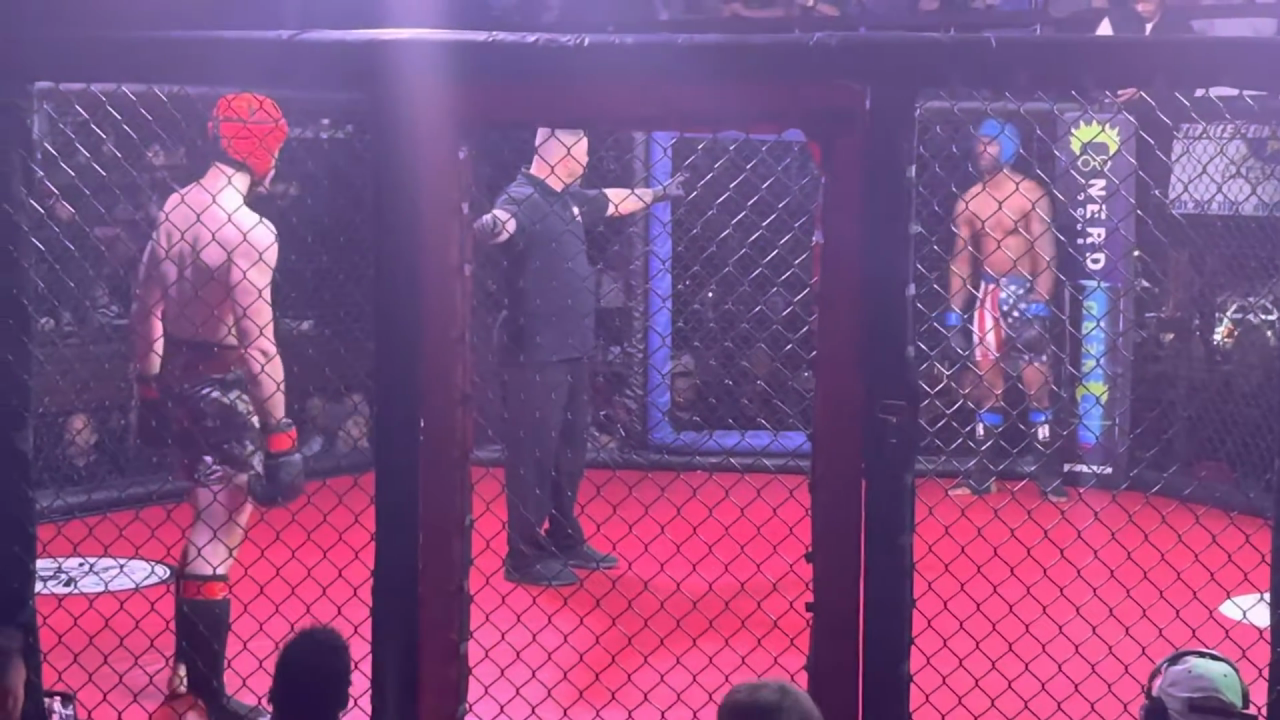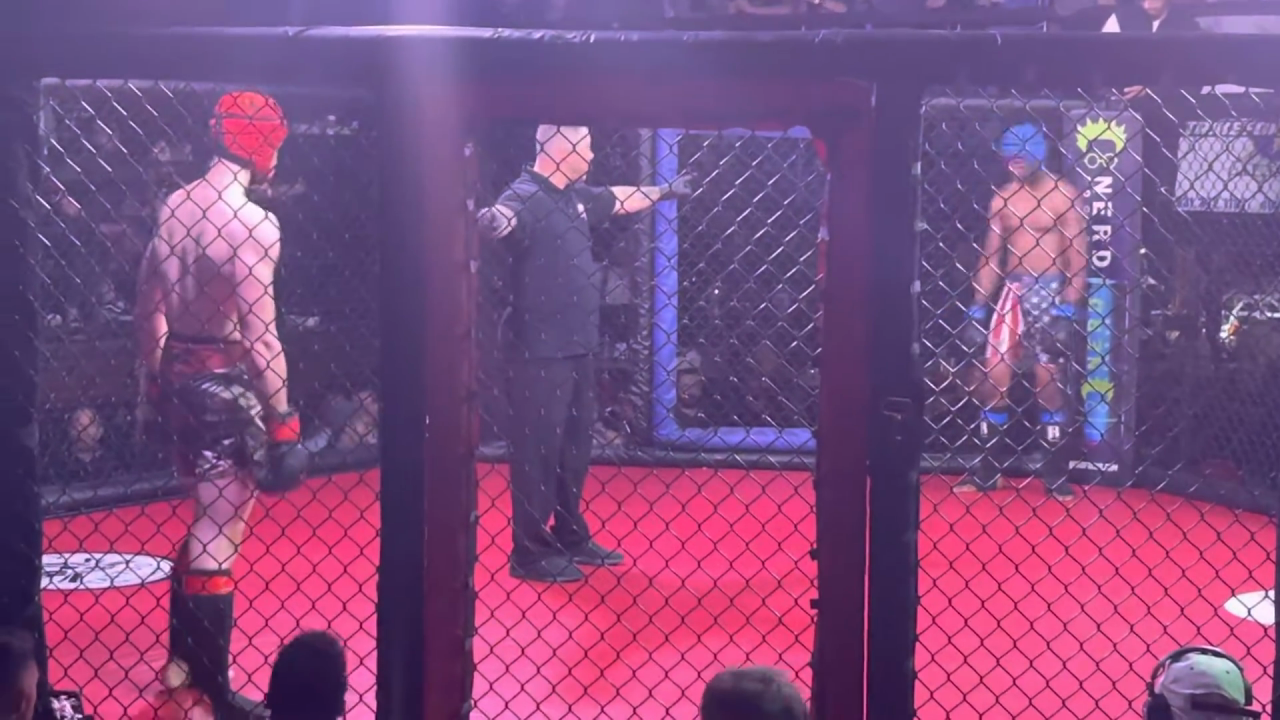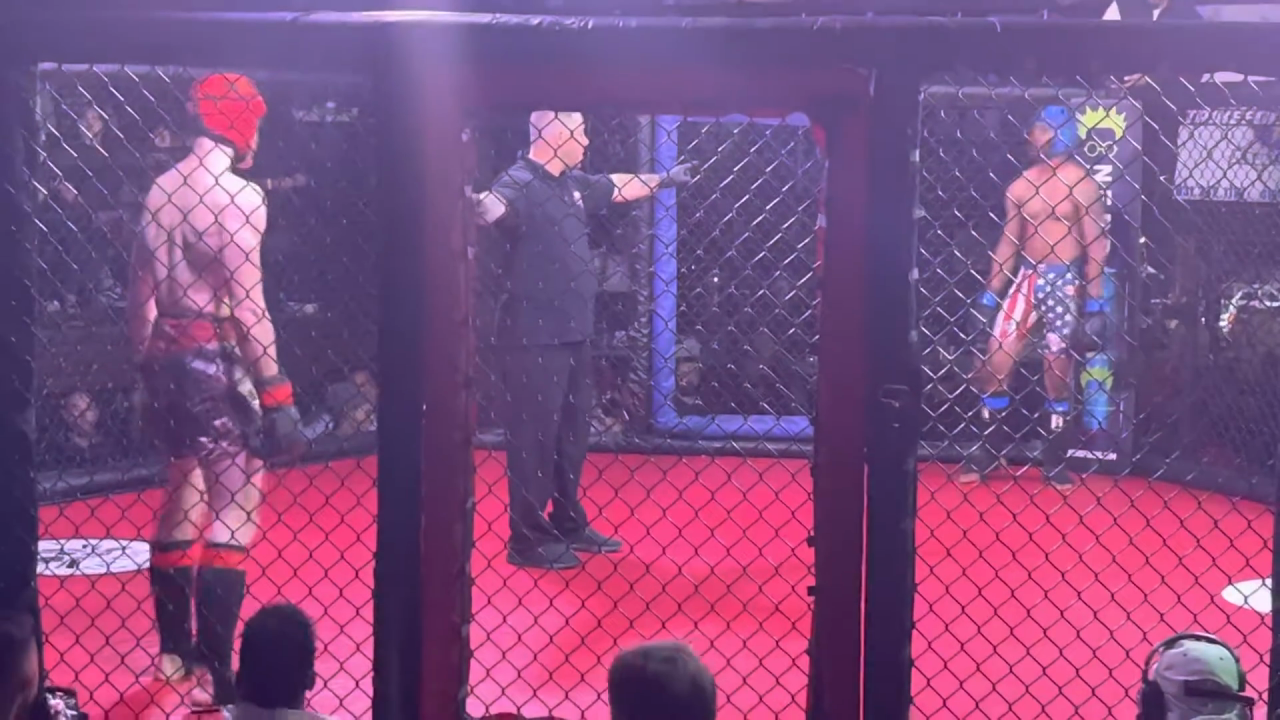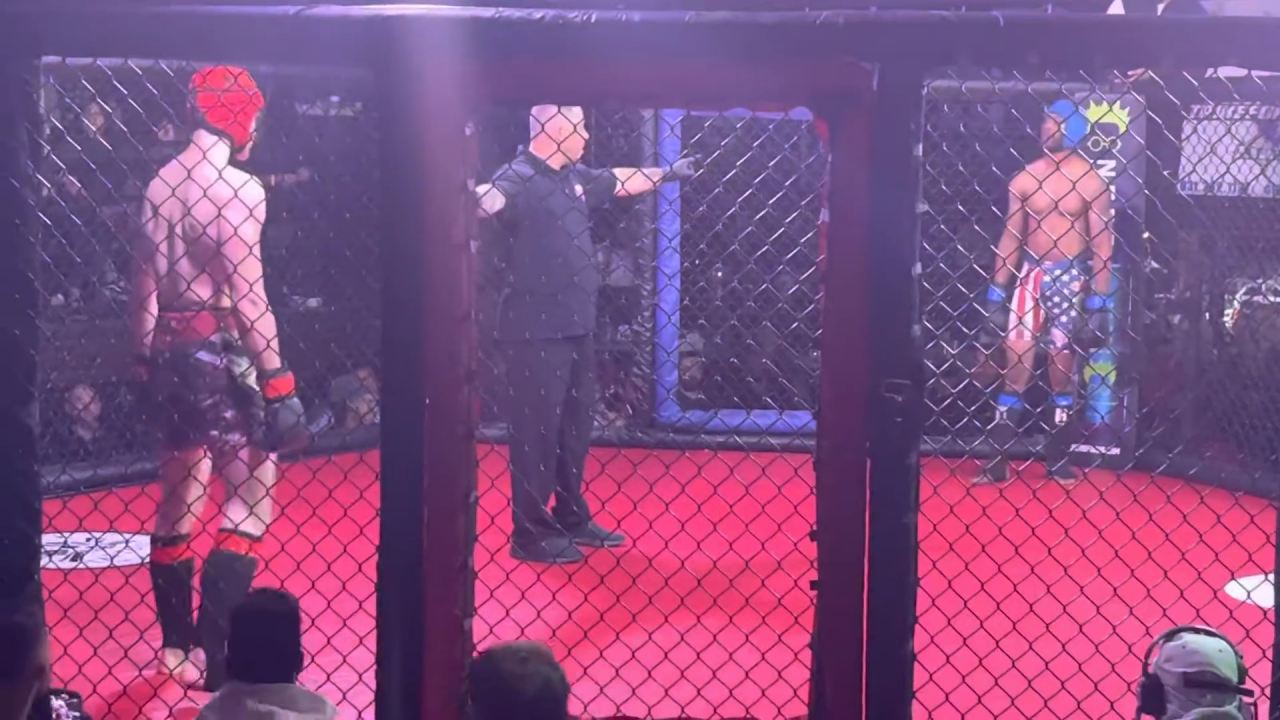
dt=0.3s
person 1, frame 1
left shoulder: (175, 207)
right shoulder: (250, 229)
left elbow: (146, 308)
right elbow: (257, 347)
left wrist: (149, 387)
right wrist: (280, 439)
left hip: (177, 378)
right hip: (222, 385)
left knee: (208, 529)
right knee: (215, 542)
left ankle: (189, 661)
person 1, frame 2
left shoulder: (175, 205)
right shoulder: (251, 221)
left elbow: (149, 305)
right elbow: (258, 338)
left wrist: (155, 382)
right wrist: (283, 427)
left hip: (178, 375)
right hip: (223, 382)
left knee: (208, 522)
right knee: (218, 539)
left ankle: (183, 659)
person 1, frame 3
left shoulder: (162, 188)
right shoulder: (239, 196)
left elbow: (141, 291)
right elbow: (248, 308)
right wrist: (276, 395)
left hip: (167, 356)
right hip: (213, 359)
left knee: (182, 502)
right knee: (235, 513)
left ankle: (175, 648)
right ankle: (214, 672)
person 1, frame 4
left shoulder: (161, 183)
right shoulder: (238, 188)
left elbow: (143, 287)
right elbow: (249, 301)
left wrist: (147, 364)
right wrist: (279, 387)
left hip: (171, 350)
right hip: (218, 352)
left knee: (179, 497)
right knee: (250, 499)
left ankle: (177, 641)
right ankle: (210, 654)
person 2, frame 1
left shoulder: (570, 198)
right shoulder: (522, 198)
left elbow: (611, 201)
right elbow: (503, 221)
left wrist: (658, 194)
right wrist: (489, 226)
left hip: (573, 349)
right hip: (536, 355)
left knee: (570, 450)
right knee: (534, 452)
left ankle: (565, 540)
right ankle: (526, 555)
person 2, frame 2
left shoulder: (576, 196)
right shoulder: (525, 195)
left elbow: (618, 199)
right elbow: (504, 216)
left wrist: (664, 191)
right wrist: (490, 221)
left hip: (577, 346)
right hip: (540, 351)
left knee: (575, 446)
right knee: (539, 450)
left ankle: (571, 537)
right ankle: (531, 551)
person 2, frame 3
left shoulder: (573, 183)
right shoulder: (519, 182)
left elbow: (618, 187)
right elbow: (495, 204)
left wrist: (664, 179)
right wrist: (480, 207)
left hip: (574, 333)
right hip: (535, 338)
left knee: (571, 435)
right knee: (535, 438)
left ankle: (568, 524)
right ankle: (528, 538)
person 2, frame 4
left shoulder: (576, 177)
right shoulder: (519, 177)
left elbow: (620, 181)
right elbow: (491, 198)
left wrist: (667, 173)
right wrist: (475, 199)
left hip: (576, 327)
right hip: (536, 332)
left knee: (575, 428)
right knee: (537, 432)
left ankle: (571, 518)
right ankle: (531, 533)
person 3, frame 1
left shoulder: (1031, 194)
right shoulder: (968, 201)
left elbow: (1046, 255)
right elbow: (961, 260)
left wrist: (1038, 309)
right wrist: (954, 316)
left hip: (1025, 293)
right hip: (988, 294)
left knee: (1037, 383)
right knee: (987, 384)
left ankle: (1047, 472)
right ankle: (983, 471)
person 3, frame 2
left shoulder: (1065, 196)
right shoulder: (1002, 199)
left elbow: (1077, 258)
right elbow: (990, 257)
left wrist: (1068, 312)
right wrist: (977, 311)
left hip: (1050, 292)
right hip: (1012, 291)
left knee: (1051, 383)
right knee: (993, 379)
left ankle: (1055, 473)
right ankle: (987, 469)
person 3, frame 3
left shoulder: (1082, 184)
right shoulder: (1019, 186)
left elbow: (1096, 248)
left wrist: (1096, 307)
right wrist: (989, 298)
left hip: (1064, 283)
right hip: (1025, 279)
left knee: (1058, 373)
right knee: (994, 363)
left ankle: (1054, 462)
right ankle: (988, 454)
person 3, frame 4
left shoulder: (1090, 181)
right shoulder: (1023, 178)
left elbow: (1102, 245)
right elbow: (1010, 237)
left wrist: (1098, 303)
right wrist: (996, 292)
left hip: (1069, 278)
right hip: (1029, 275)
left knee: (1062, 368)
right knee: (1015, 364)
left ankle: (1058, 457)
right ankle: (998, 460)
